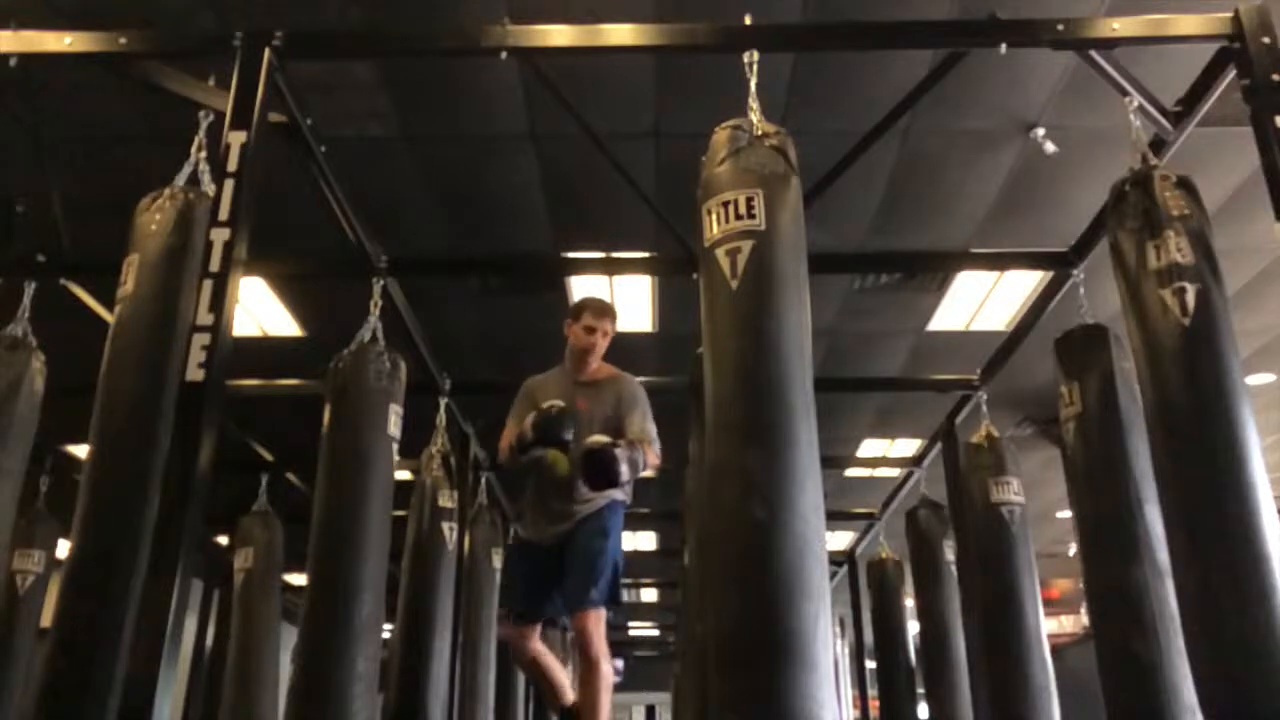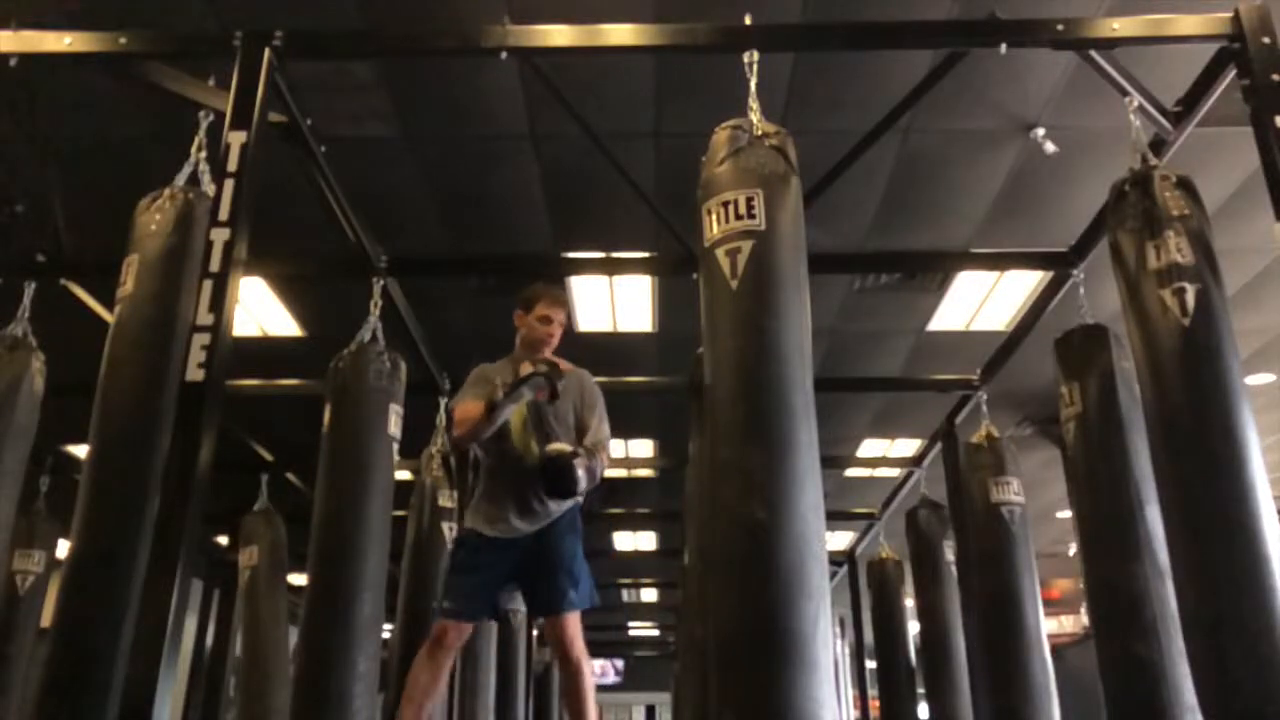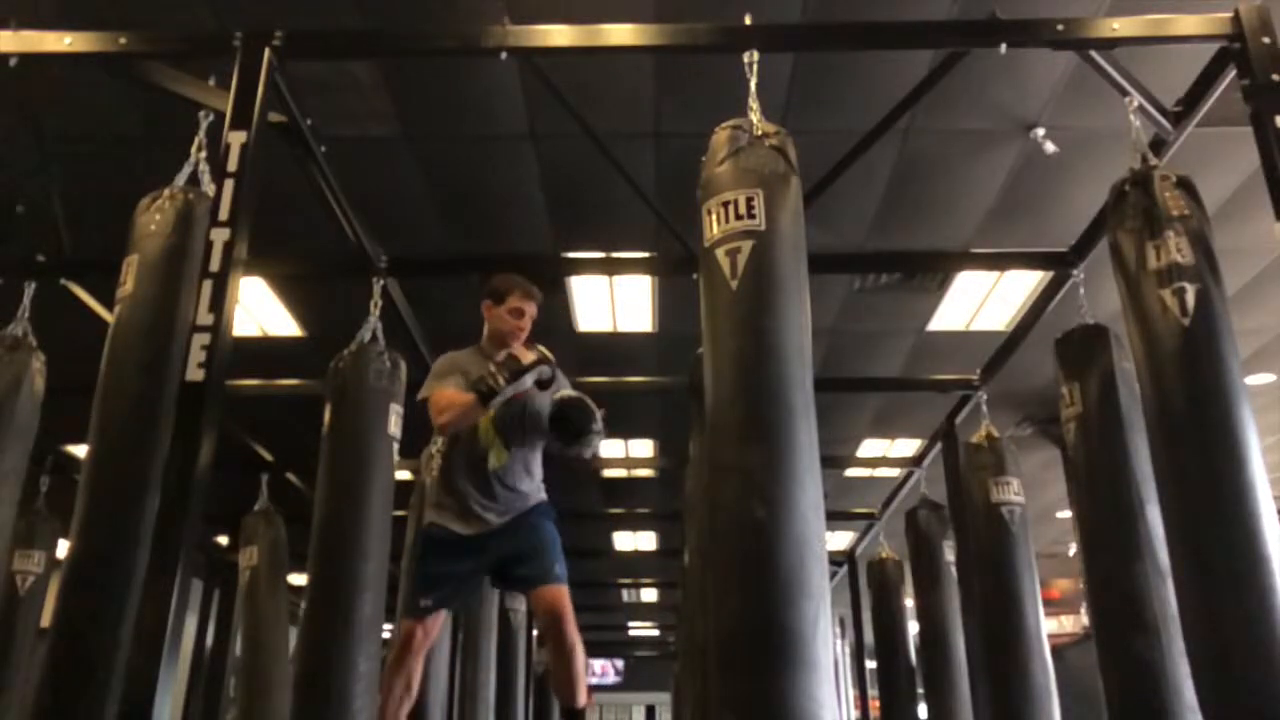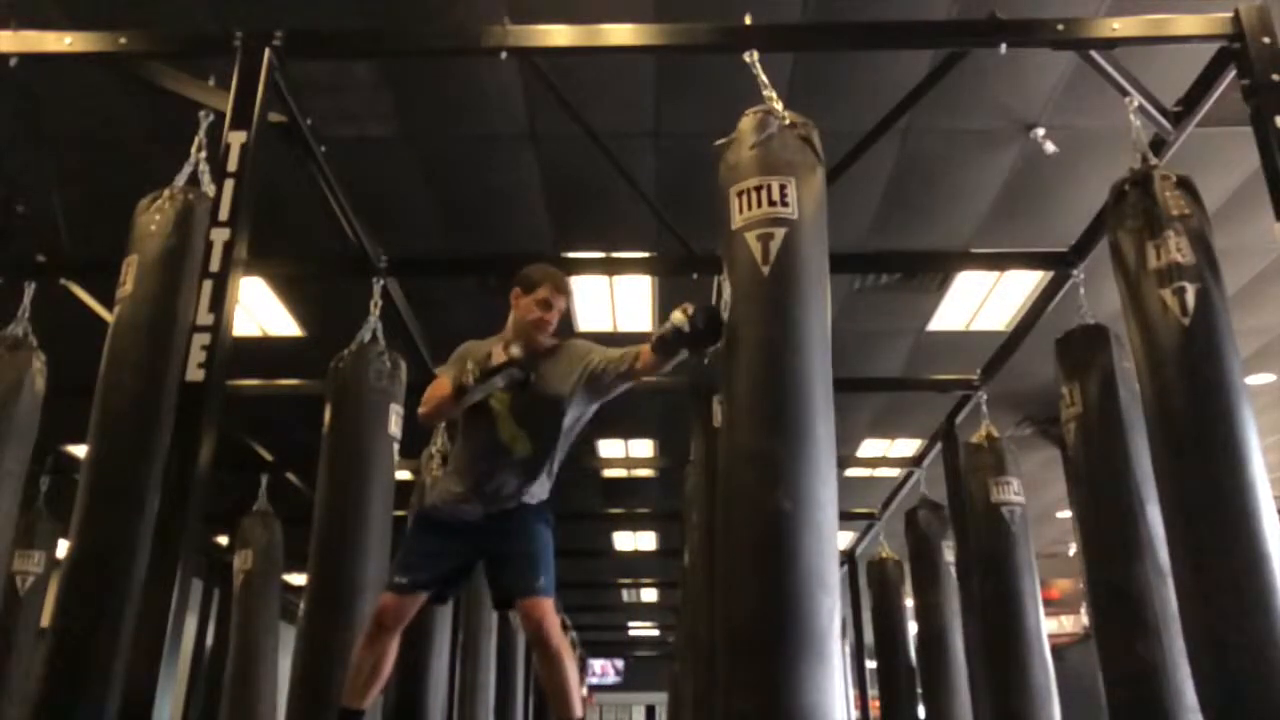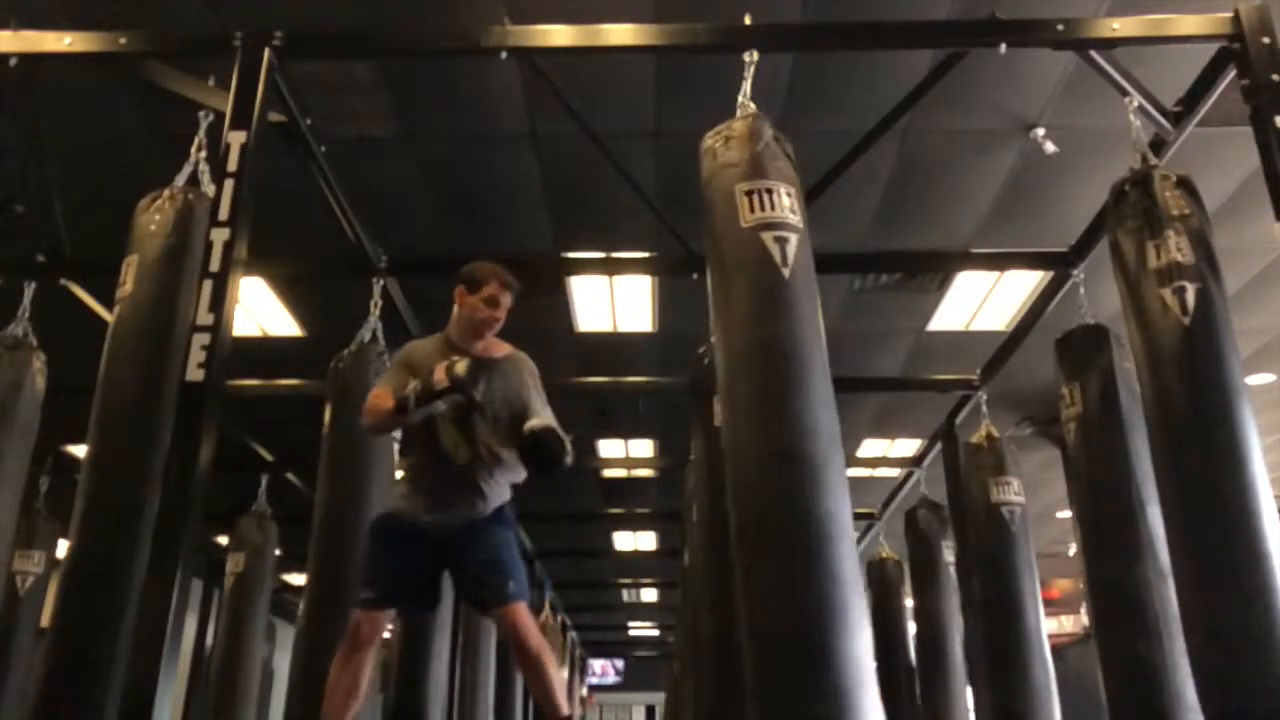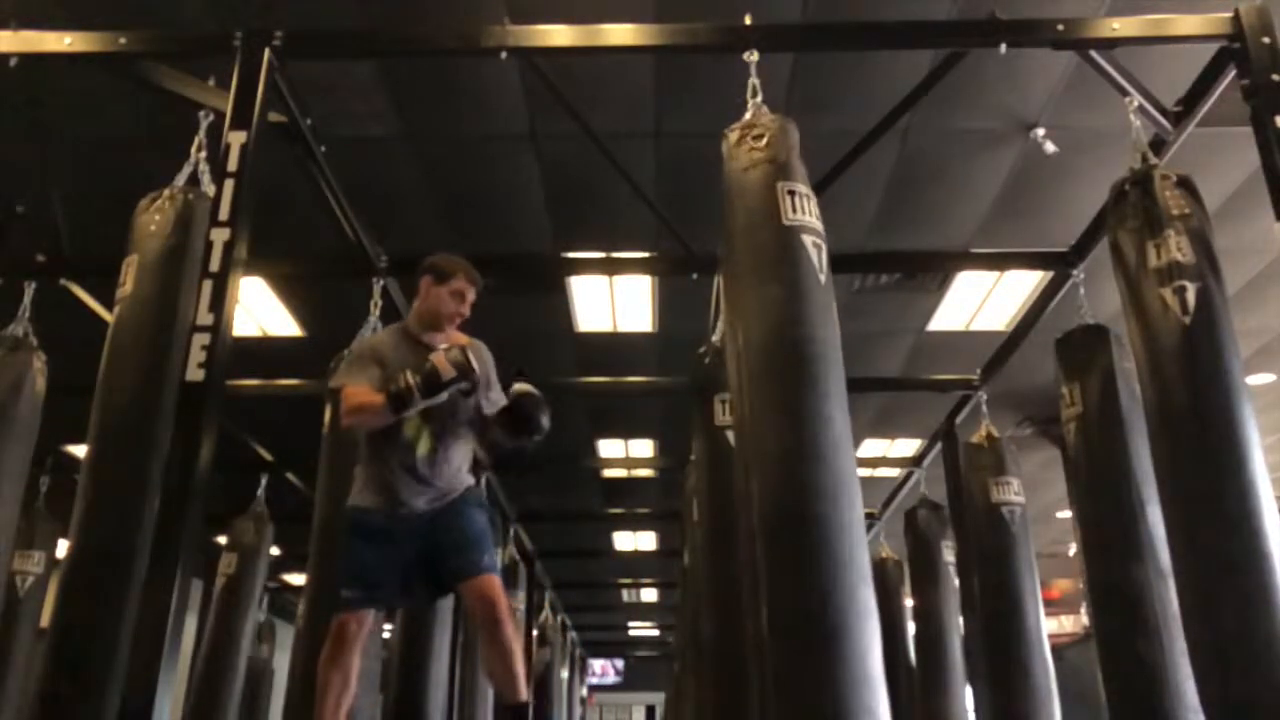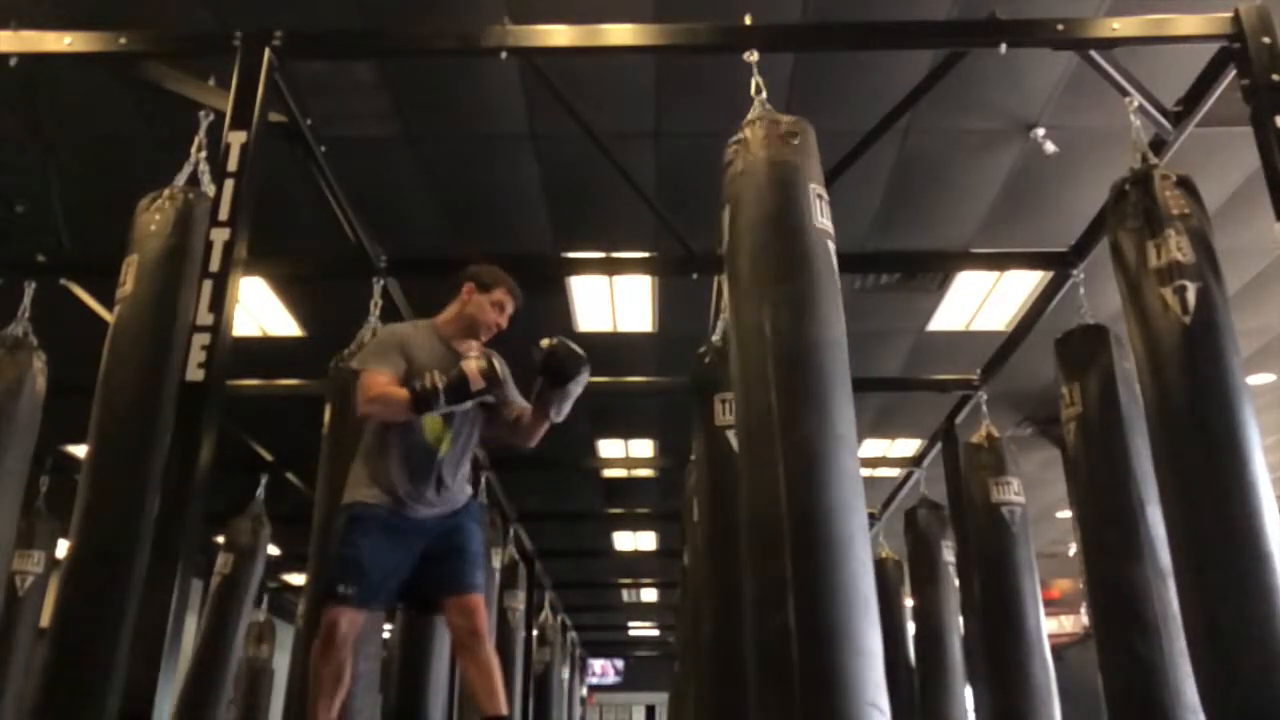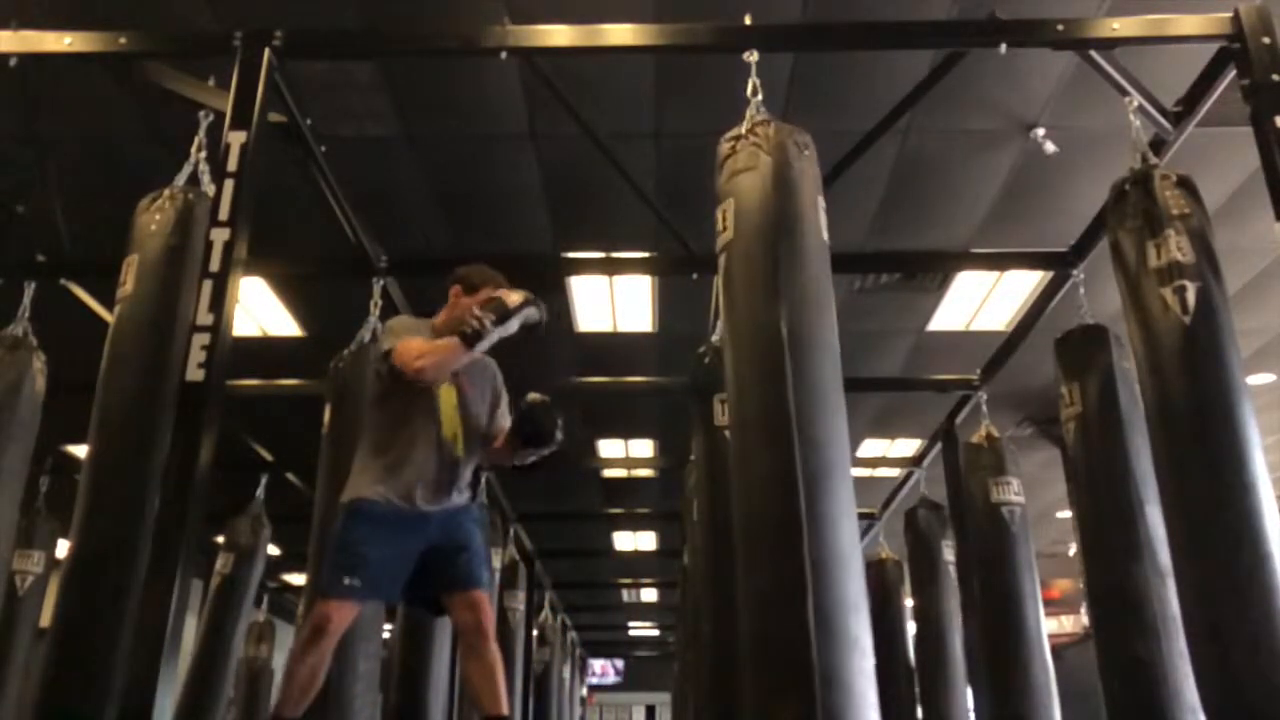
dt=0.5s
person 1, frame 1
left shoulder: (624, 388)
right shoulder: (536, 387)
left elbow: (650, 452)
right elbow: (505, 452)
left wrist: (625, 459)
right wrist: (530, 434)
left hip: (592, 516)
right hip: (535, 523)
left knee: (588, 630)
right knee: (515, 634)
person 1, frame 2
left shoulder: (579, 383)
right shoulder: (486, 375)
left elbow: (600, 453)
right elbow: (461, 431)
left wrist: (579, 467)
right wrist: (512, 391)
left hip: (553, 521)
right hip: (489, 522)
left knee: (567, 638)
right knee: (446, 634)
person 1, frame 3
left shoulder: (544, 373)
right shoulder: (455, 364)
left elbow: (579, 437)
right elbow: (444, 418)
left wrist: (582, 422)
right wrist: (507, 380)
left hip: (521, 512)
right hip: (453, 519)
left knee: (558, 615)
right knee: (415, 635)
person 1, frame 4
left shoulder: (577, 359)
right shoulder: (472, 353)
left elbow: (644, 361)
right elbow: (428, 410)
left wrist: (683, 332)
right wrist: (482, 376)
left hip: (519, 510)
right hip: (452, 506)
left knee: (542, 624)
right knee: (388, 613)
person 1, frame 5
left shoulder: (518, 366)
right shoulder: (416, 355)
left elbow: (541, 433)
right elbow: (372, 418)
left wrist: (549, 445)
right wrist: (426, 394)
left hip: (483, 516)
right hip: (415, 515)
left knee: (520, 628)
right knee: (363, 628)
person 1, frame 6
left shoulder: (475, 353)
right shoulder: (375, 348)
left elbow: (494, 422)
right elbow: (352, 414)
left wrist: (524, 415)
right wrist: (422, 386)
left hip: (451, 501)
right hip: (380, 507)
left knee: (491, 605)
right knee: (347, 627)
person 1, frame 7
left shoulder: (489, 365)
right shoulder: (401, 338)
left elbow: (525, 433)
right elbow: (369, 401)
left wrist: (556, 391)
right wrist: (447, 389)
left hip: (448, 512)
right hip: (379, 506)
left knee: (472, 624)
right knee: (338, 624)
person 1, frame 8
left shoulder: (487, 371)
right shoulder: (404, 329)
left elbow: (497, 450)
right elbow: (421, 365)
left wrist: (529, 438)
right wrist: (490, 323)
left hip: (450, 510)
right hip: (382, 503)
left knee: (478, 621)
right knee: (327, 620)
